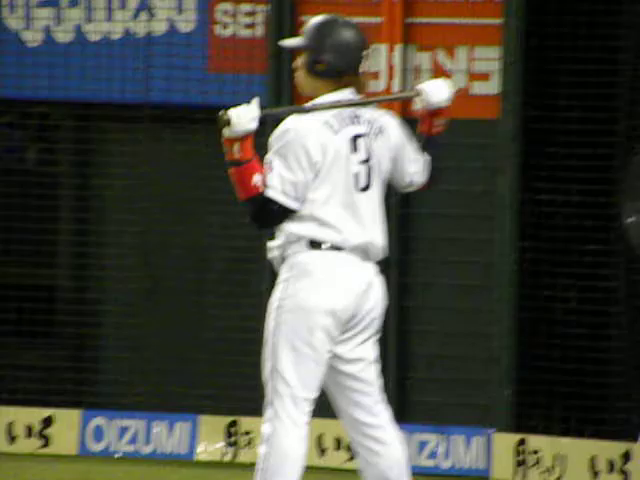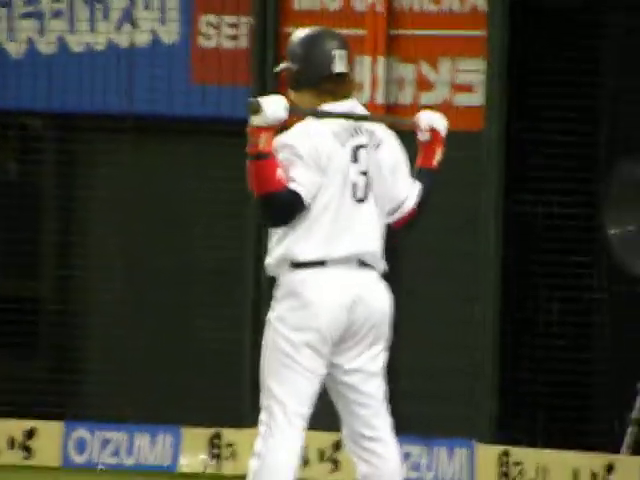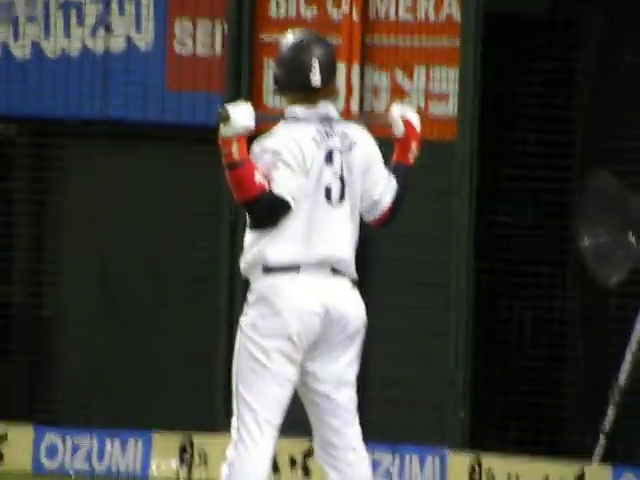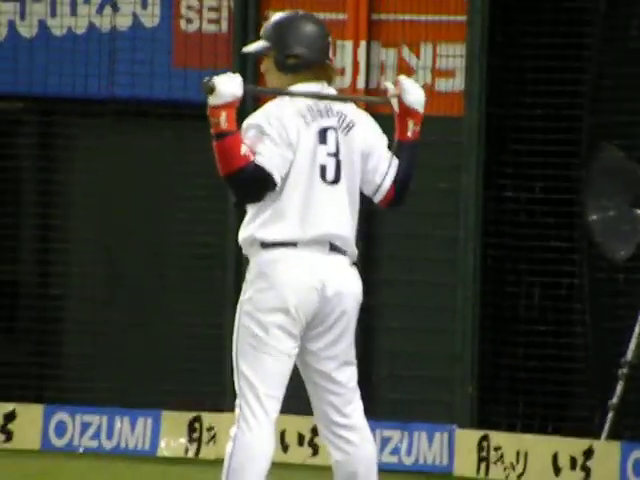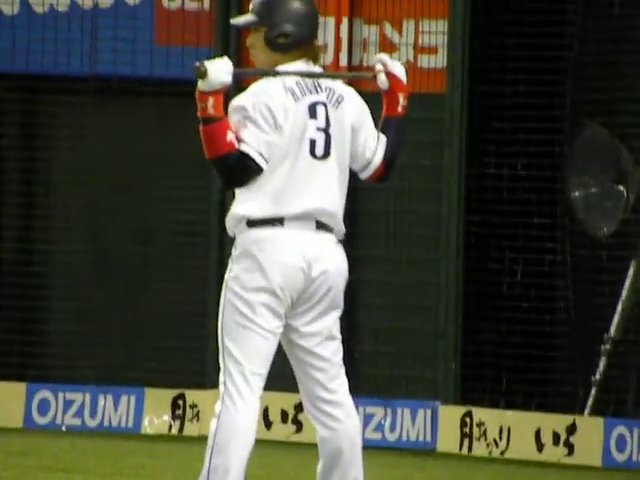
dt=1s
person 1, frame 1
left shoulder: (300, 129)
right shoulder: (384, 123)
left elbow: (266, 213)
right elbow: (414, 177)
left wrist: (238, 145)
right wrist: (432, 117)
left hip: (313, 277)
right hip: (364, 280)
left knee: (287, 408)
right knee: (369, 412)
person 1, frame 2
left shoulder: (307, 136)
right shoulder: (383, 138)
left elbow: (278, 208)
right elbow: (405, 212)
left wrist: (261, 138)
right wrist: (431, 151)
left hip: (310, 289)
right hip: (367, 291)
left knee: (282, 420)
right knee: (370, 422)
person 1, frame 3
left shoulder: (284, 139)
right shoulder: (358, 140)
left elbow: (263, 212)
right elbow: (384, 210)
left wrist: (234, 147)
right wrist: (407, 145)
left hip: (283, 295)
right hip: (339, 297)
left knee: (254, 427)
right knee: (341, 430)
person 1, frame 4
left shoulder: (276, 115)
right shoulder: (358, 121)
left elbow: (249, 185)
right elbow: (393, 191)
left wrist: (222, 115)
right wrist: (409, 121)
left hip: (281, 272)
right hip: (338, 276)
left knee: (256, 408)
right knee: (343, 411)
person 1, frame 5
left shoulder: (262, 96)
right shoulder: (346, 99)
left elbow: (235, 171)
right elbow: (380, 167)
left wrist: (211, 102)
right wrist: (395, 98)
left hip: (268, 250)
right hip: (324, 254)
left knee: (239, 385)
right knee: (329, 389)
